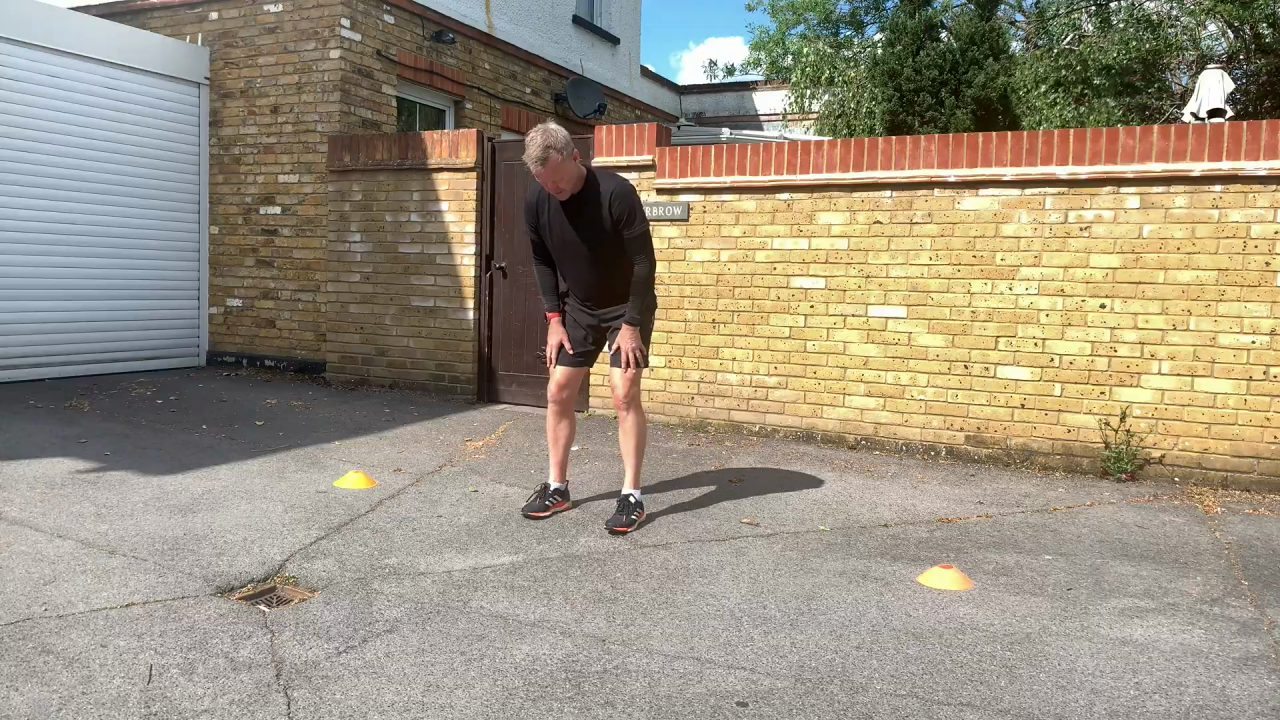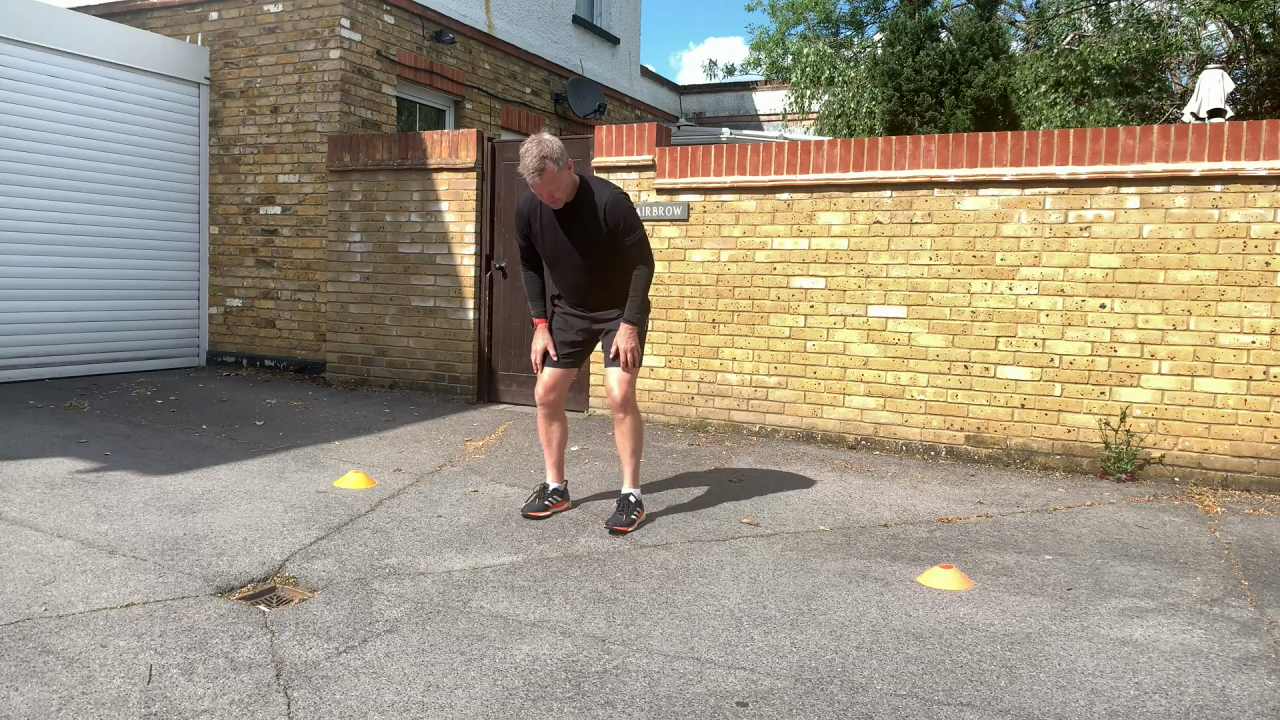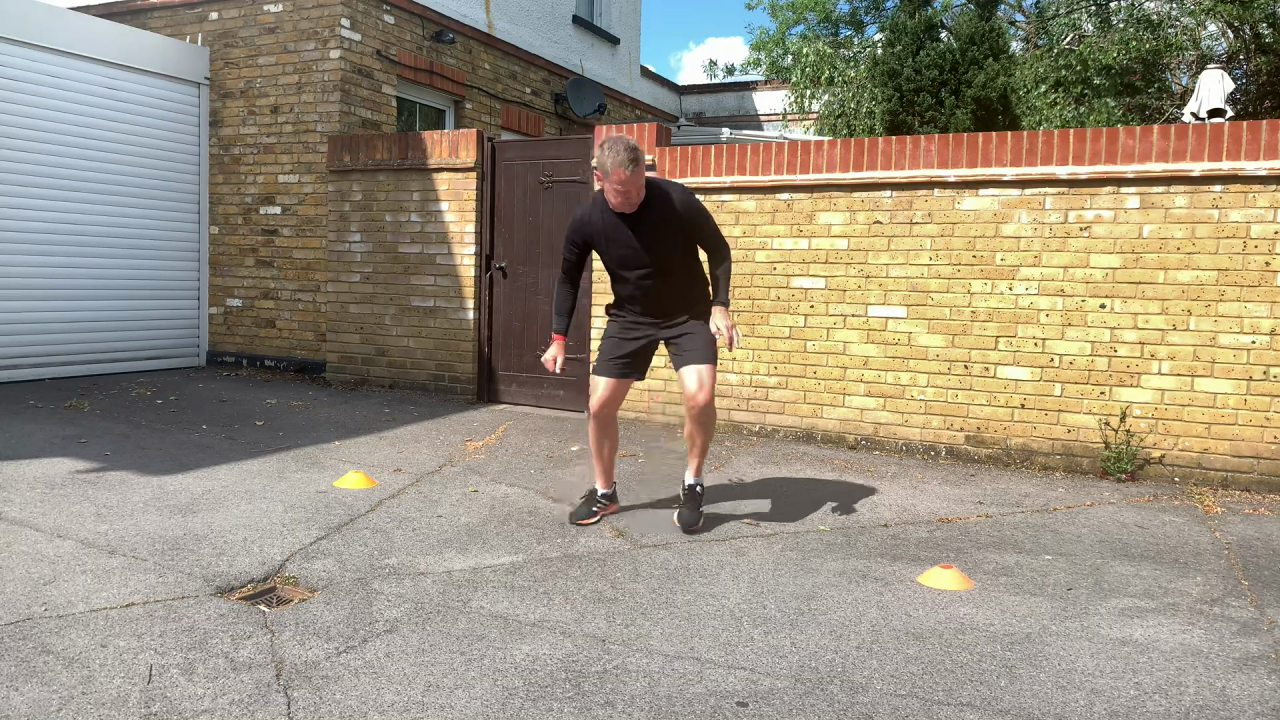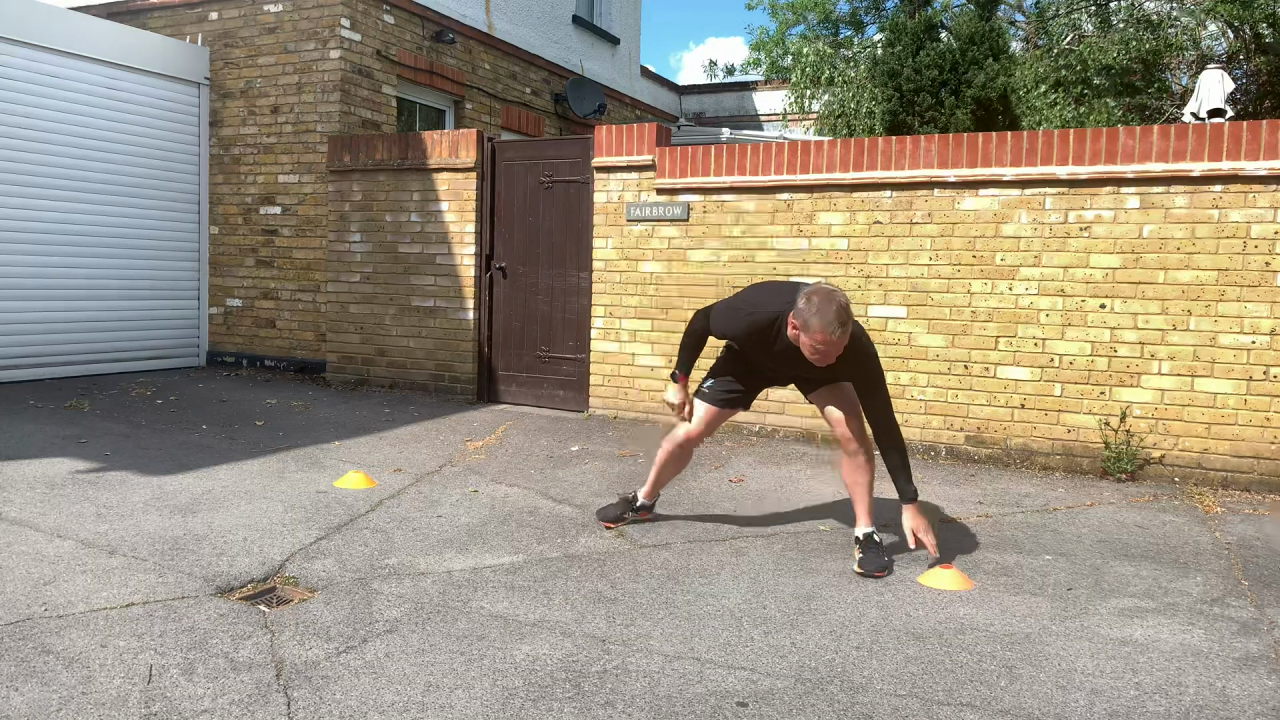
dt=0.5s
person 1, frame 1
left shoulder: (617, 193)
right shoulder: (536, 202)
left elbow: (644, 262)
right elbow: (542, 261)
left wrist: (632, 325)
right wrist: (554, 318)
left hip: (626, 307)
right hip: (578, 308)
left knee: (624, 394)
right knee: (558, 393)
left ankle: (632, 496)
right ankle: (557, 487)
person 1, frame 2
left shoulder: (609, 202)
right shoulder: (527, 210)
left elbow: (643, 263)
right elbow: (531, 267)
left wrist: (630, 324)
right wrist: (541, 324)
left hip: (620, 311)
right hip: (570, 310)
left knee: (619, 396)
right knee: (547, 395)
left ankle: (631, 496)
right ankle: (555, 488)
person 1, frame 3
left shoulder: (677, 201)
right shoulder: (586, 220)
left elbow: (718, 251)
right elbow: (568, 277)
left wrist: (720, 306)
right wrist: (559, 338)
left hip: (687, 315)
right hip: (629, 317)
left knee: (700, 398)
right knee: (600, 406)
left ankle: (692, 483)
right ankle: (604, 493)
person 1, frame 4
left shoulder: (857, 352)
right shoulder: (753, 315)
left elbow: (884, 423)
right elbow: (701, 322)
left wrist: (910, 503)
right wrist: (680, 382)
left hip: (815, 372)
right hip: (749, 360)
left knee: (852, 431)
right knee: (687, 433)
left ankle: (866, 534)
right ankle: (643, 500)
